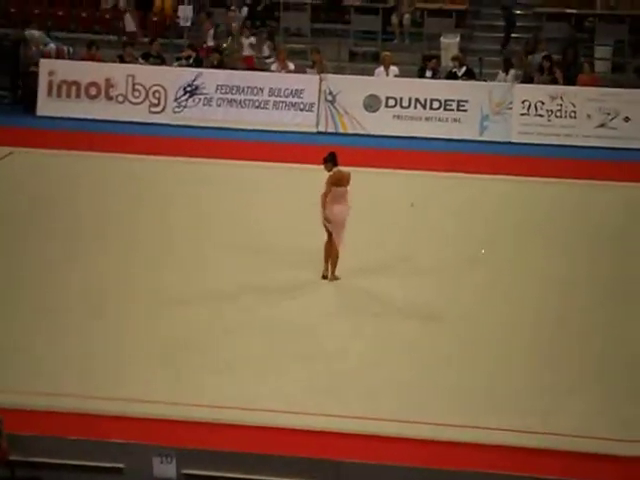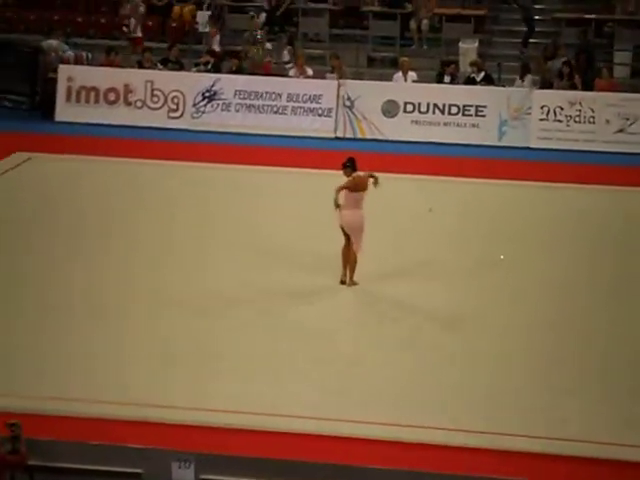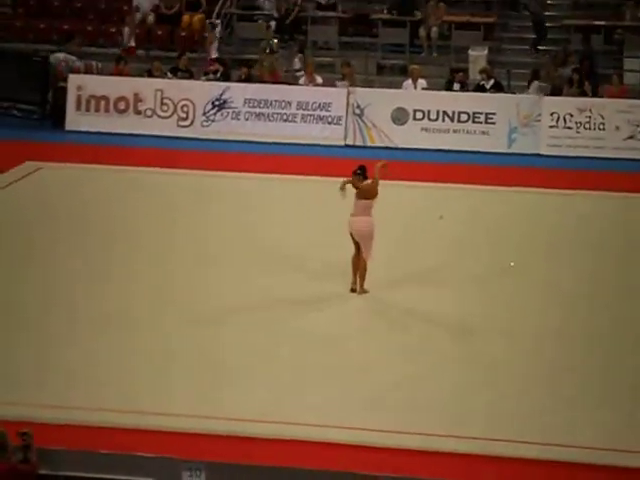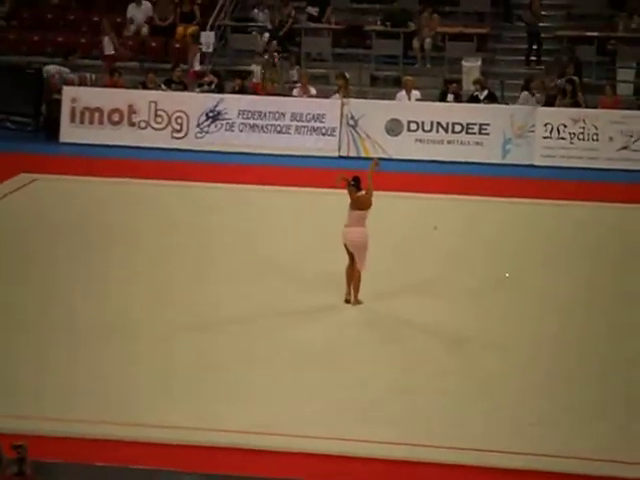
dt=0.2s
person 1, frame 1
left shoulder: (332, 177)
right shoulder: (347, 175)
left elbow: (324, 196)
left wrist: (324, 213)
left hip: (329, 210)
right hip: (341, 211)
left knee: (329, 238)
right knee: (336, 243)
left ankle: (325, 269)
right ankle: (332, 274)
person 1, frame 2
left shoulder: (351, 182)
right shoulder: (365, 178)
left elbow: (339, 188)
left wrist: (336, 199)
right wrist: (375, 178)
left hip: (345, 215)
right hip: (356, 216)
left knee: (347, 243)
right knee: (354, 248)
left ankle: (344, 274)
right ankle: (350, 279)
person 1, frame 3
left shoulder: (361, 189)
right shoulder: (374, 185)
left elbow: (352, 181)
right elbow: (376, 172)
left wrist: (344, 183)
right wrist: (381, 165)
left hip: (354, 222)
right hip: (366, 223)
left knee: (357, 251)
right knee: (364, 255)
left ankle: (354, 282)
right ankle: (361, 287)
person 1, frame 4
left shoulder: (355, 199)
right shoulder: (368, 197)
left elbow: (350, 185)
right elbow: (369, 179)
left wrist: (345, 180)
right wrist: (373, 166)
left hip: (348, 232)
right hip: (360, 234)
left knee: (351, 262)
right knee: (358, 267)
left ankle: (348, 293)
right ankle: (355, 298)
